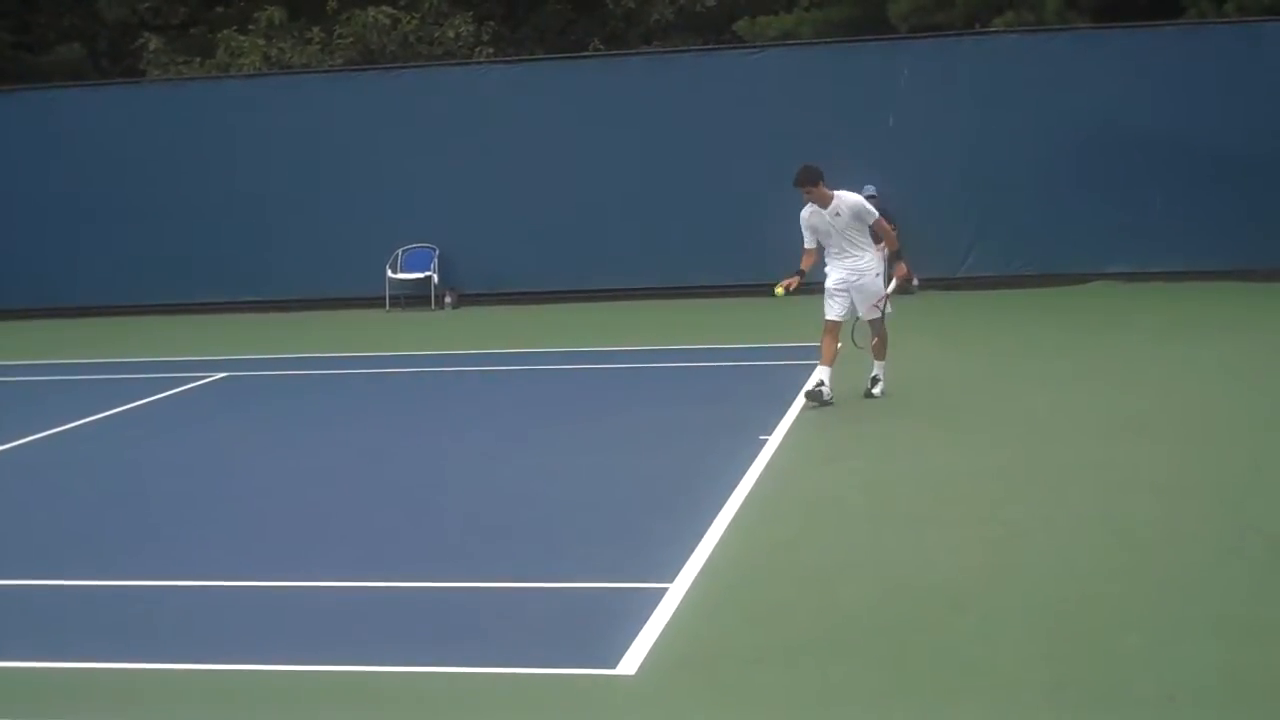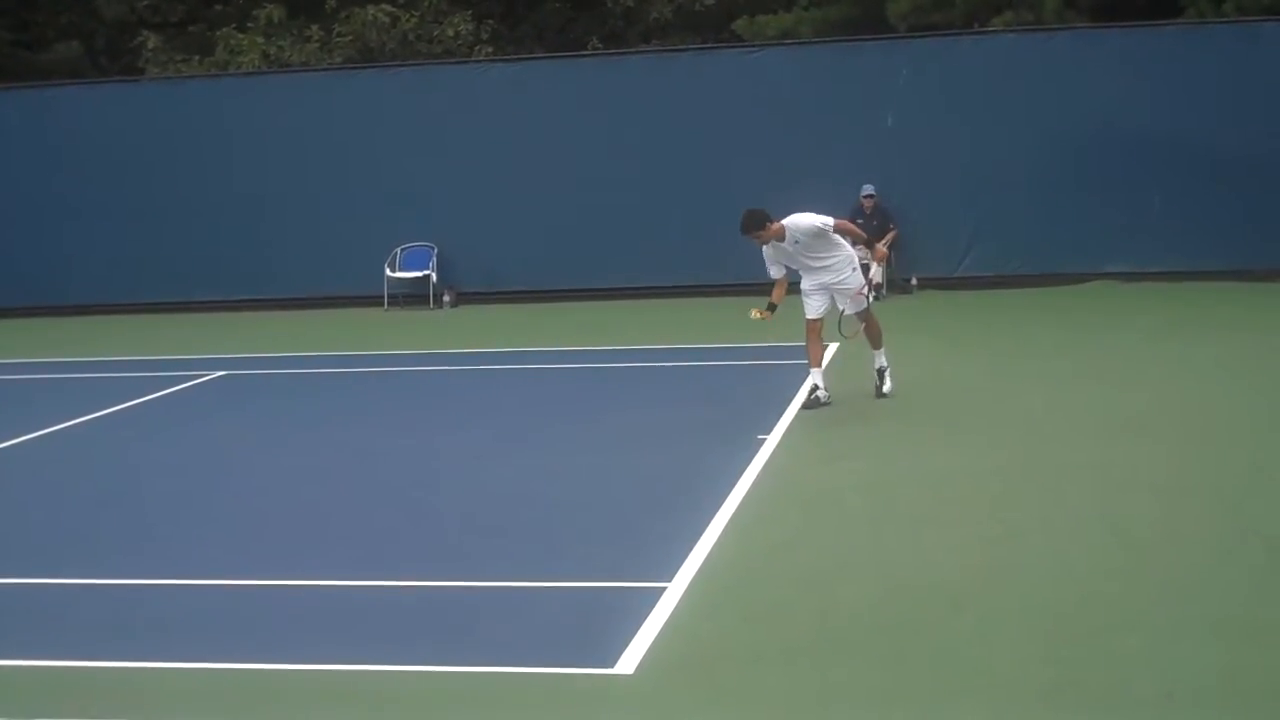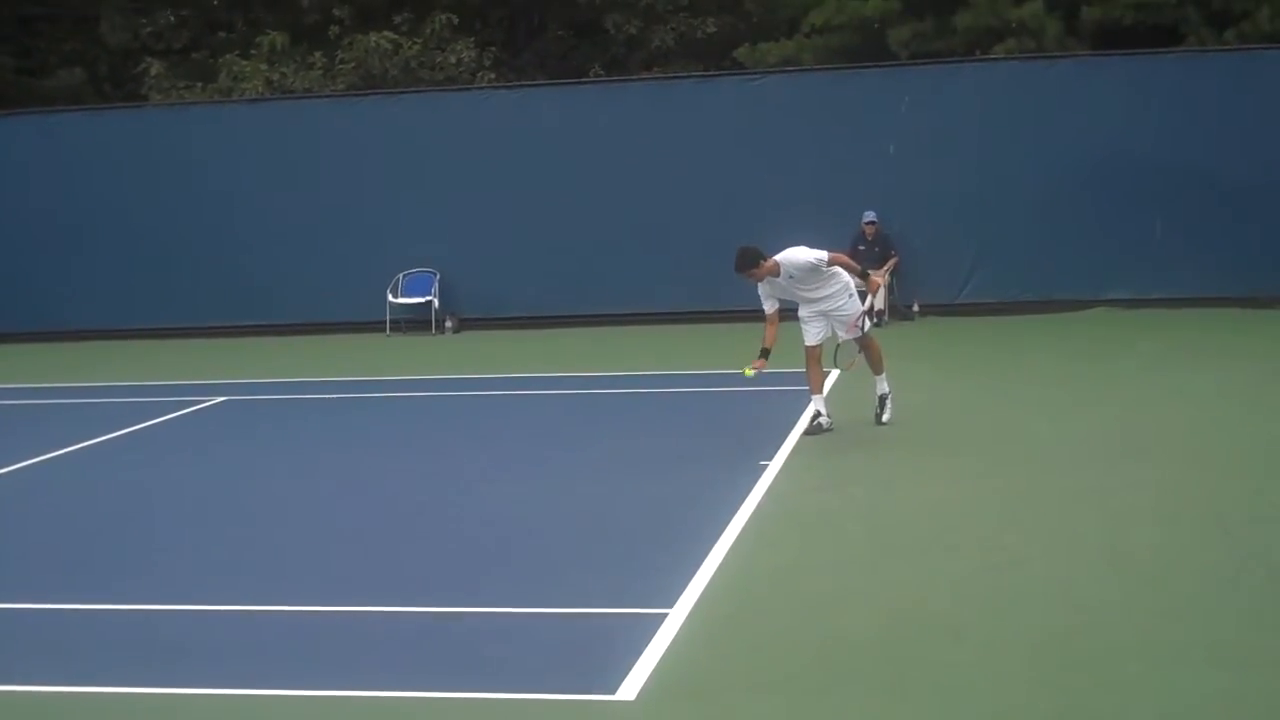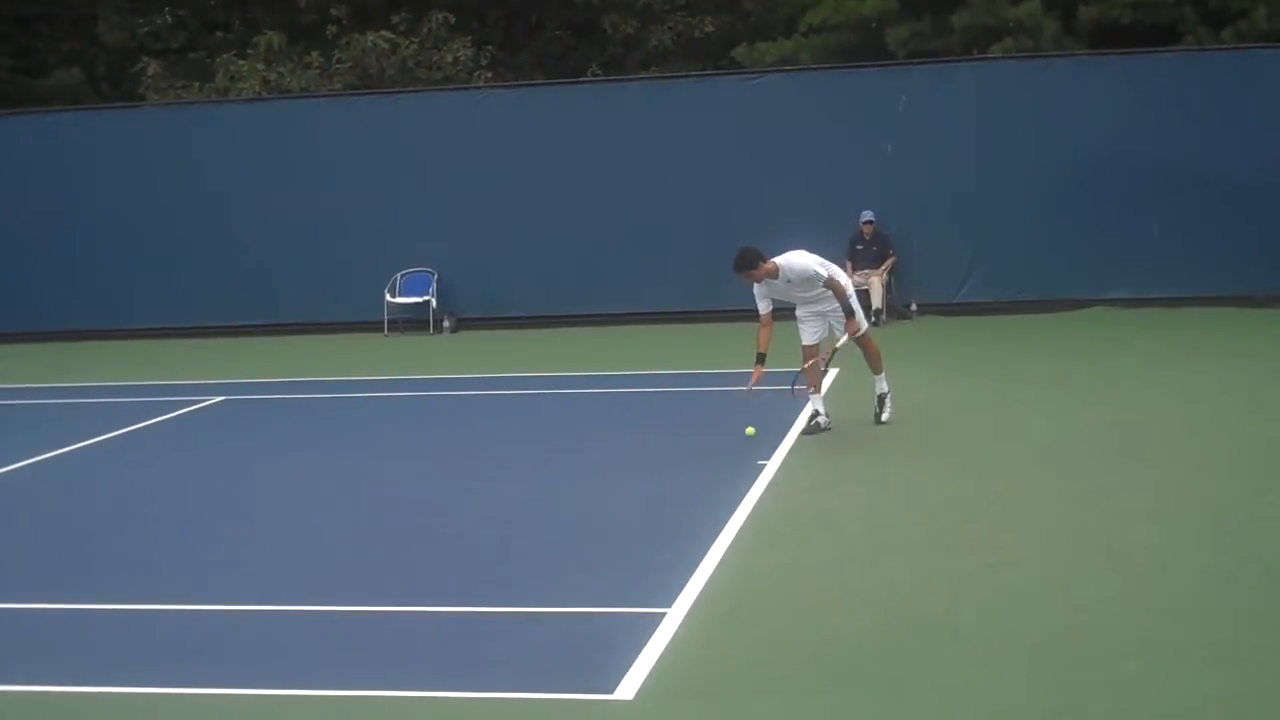
dt=0.5s
person 1, frame 1
left shoulder: (853, 202)
right shoulder: (807, 216)
left elbow: (884, 229)
right elbow: (810, 252)
left wrist: (897, 260)
right wrist: (798, 275)
left hip: (866, 269)
right hip: (836, 274)
left knee: (876, 323)
right knee: (831, 327)
left ankle: (878, 376)
right ankle: (823, 385)
person 1, frame 2
left shoulder: (802, 223)
right shoulder: (770, 251)
left elbow: (844, 226)
right elbow: (781, 284)
left wrist: (872, 246)
right wrist: (768, 310)
left hip: (843, 267)
right hip: (813, 278)
left knee: (866, 316)
right knee: (812, 327)
left ankle: (881, 367)
right ankle: (819, 388)
person 1, frame 3
left shoulder: (795, 258)
right shoulder: (765, 286)
left elbow: (838, 258)
right elbow: (772, 322)
left wrist: (867, 278)
right wrist: (763, 356)
left hip: (839, 293)
right hip: (810, 306)
left knee: (865, 341)
right knee: (812, 354)
left ankle: (883, 393)
right ankle: (821, 415)
person 1, frame 4
left shoulder: (796, 264)
right shoulder: (761, 288)
left elbow: (835, 285)
right elbow: (765, 325)
left wrist: (850, 318)
right wrist: (759, 364)
left hip: (836, 294)
right hip: (807, 305)
left knee: (863, 341)
right knee: (809, 354)
left ankle: (882, 392)
right ankle: (820, 415)
